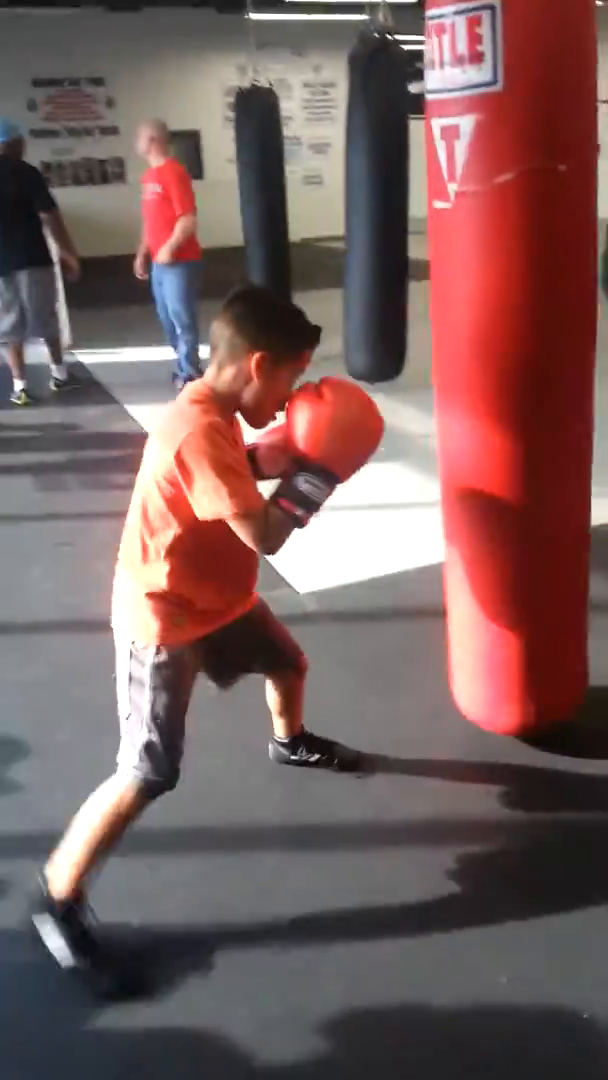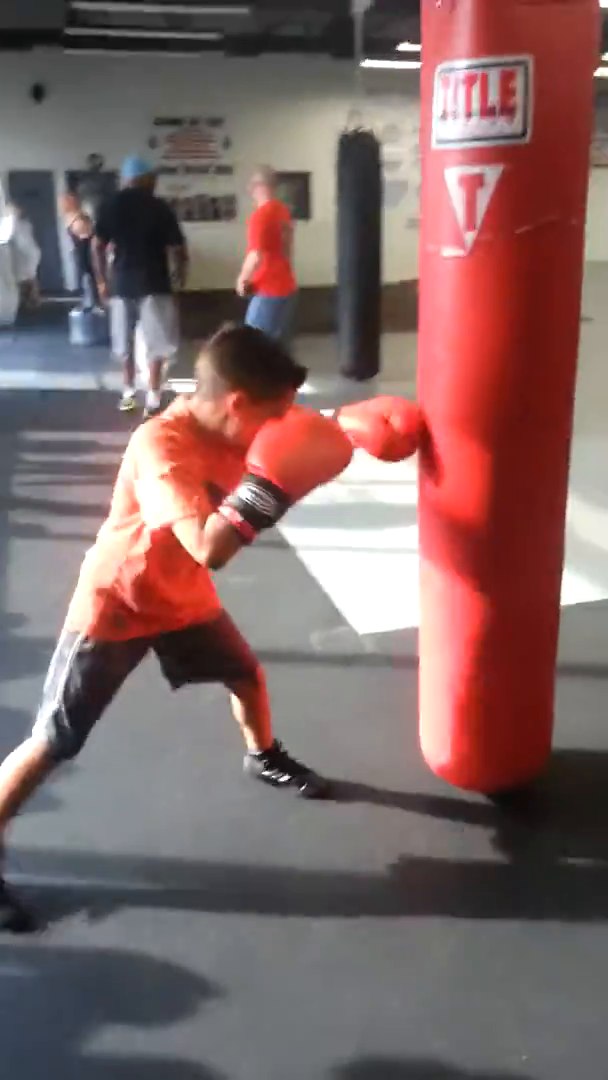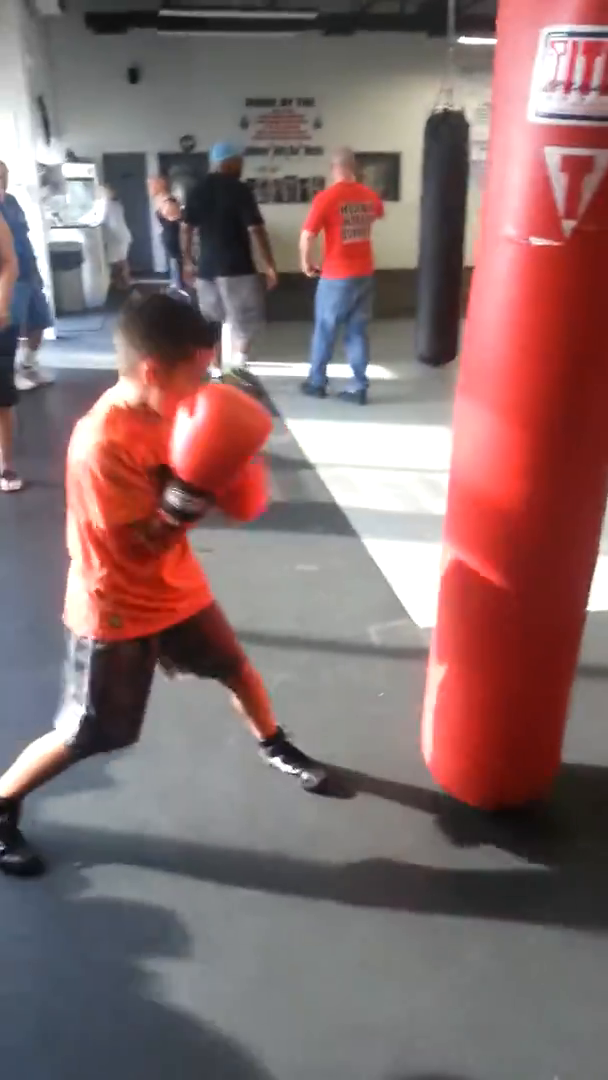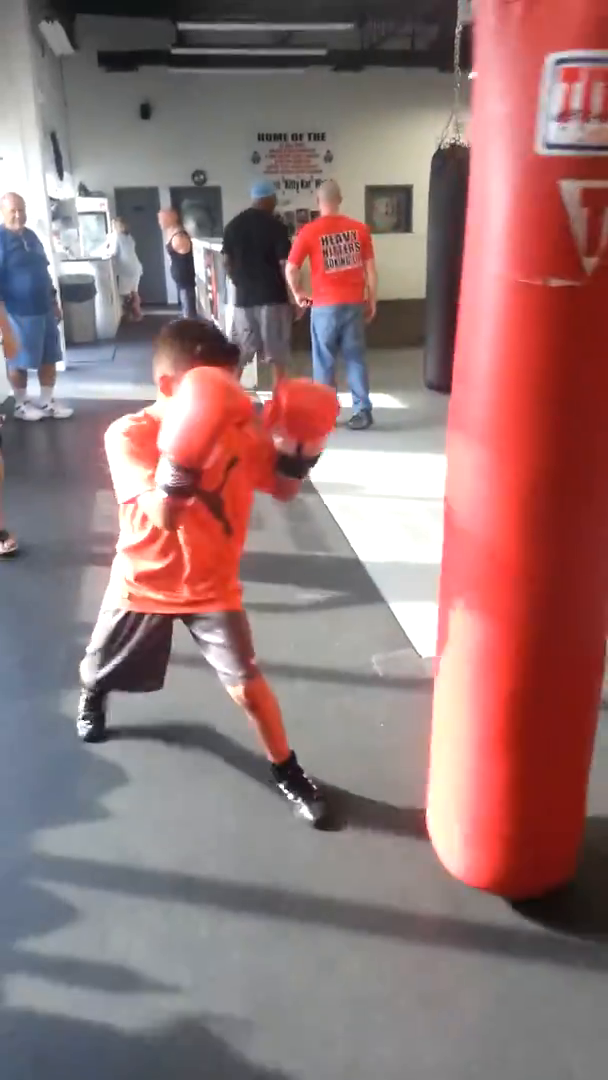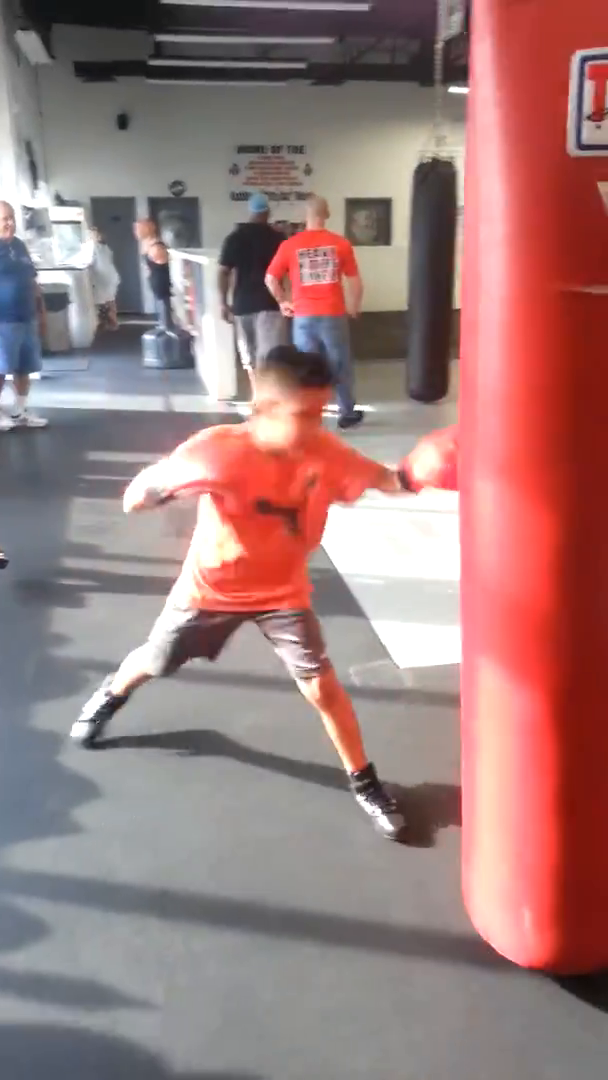
dt=0.5s
person 1, frame 1
left shoulder: (208, 411)
right shoulder: (196, 433)
left elbow: (243, 488)
right elbow: (266, 535)
left wrist: (294, 453)
right wrist: (316, 463)
left hip: (222, 598)
right hip: (162, 619)
left knee: (289, 663)
right knee: (148, 773)
left ankle: (288, 741)
right ankle: (58, 903)
person 1, frame 2
left shoulder: (214, 431)
right shoulder: (159, 446)
right elbow: (210, 547)
right wrist: (273, 483)
left hip: (182, 596)
right hip: (114, 605)
left knee: (248, 675)
right knee: (54, 741)
left ankle: (265, 757)
person 1, frame 3
left shoulder: (157, 413)
right shoulder: (102, 441)
right elbow: (145, 545)
right wrist: (192, 485)
left hip: (177, 586)
right hip: (115, 608)
left knee: (238, 669)
right knee: (84, 736)
left ankle: (273, 744)
person 1, frame 4
left shoulder: (239, 428)
right shoulder: (129, 436)
left elbow: (284, 489)
right elbow: (163, 518)
left hip: (211, 585)
right hip: (143, 583)
left knee: (246, 686)
right knee: (98, 672)
left ankle: (287, 773)
right ankle: (93, 703)
person 1, frame 5
left shoulder: (326, 449)
right shoulder: (220, 445)
left elbow: (376, 479)
right elbow: (133, 503)
left wrist: (412, 476)
right wrist: (175, 477)
left hip: (282, 592)
right hip: (213, 585)
left knee: (320, 684)
right knee: (156, 659)
left ankle: (365, 781)
right ankle: (110, 696)
